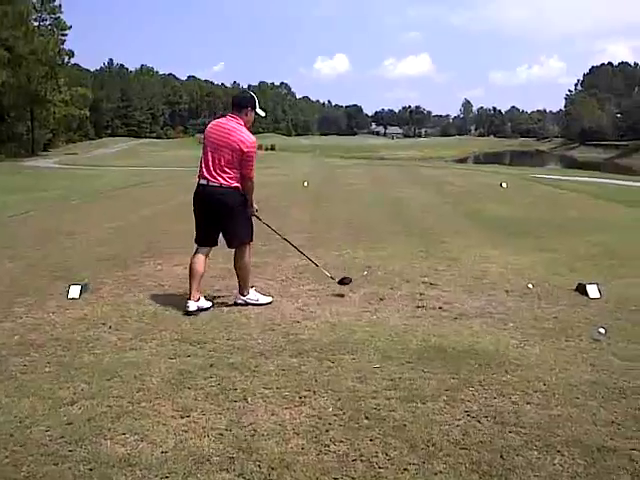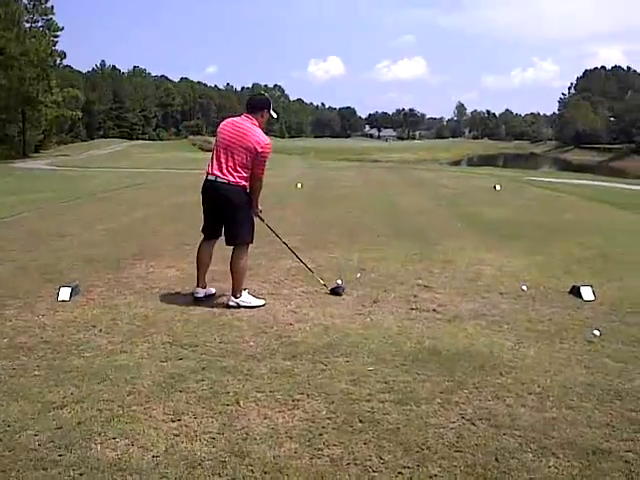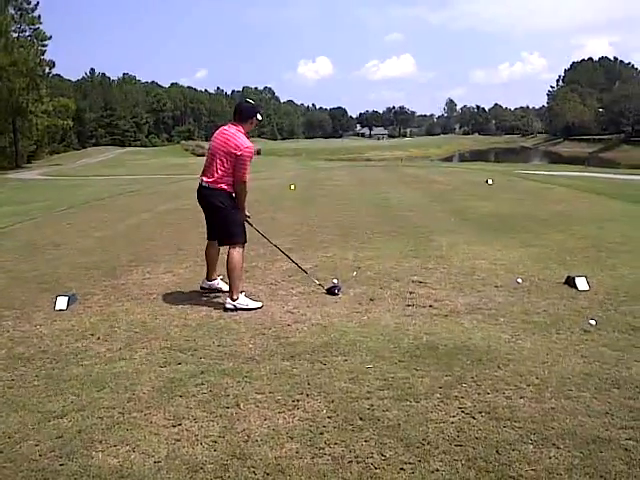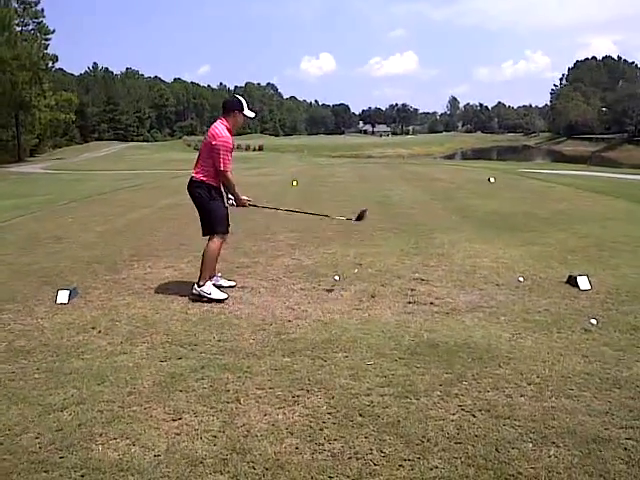
dt=0.4s
person 1, frame 1
left shoulder: (212, 127)
right shoulder: (247, 139)
right elbow: (247, 178)
right wrist: (250, 204)
left hip: (203, 190)
right hip: (228, 195)
left knee: (203, 247)
right knee: (243, 245)
left ankle: (194, 298)
right ankle: (245, 293)
person 1, frame 2
left shoulder: (225, 124)
right shoulder: (263, 141)
right elbow: (257, 179)
right wrist: (254, 205)
left hip: (211, 185)
right hip: (234, 192)
left knee: (209, 238)
right knee: (241, 245)
left ankle: (201, 287)
right ankle: (237, 296)
person 1, frame 3
left shoulder: (220, 132)
right shoulder: (245, 145)
right elbow: (241, 183)
left wrist: (237, 207)
right wrist: (241, 209)
left hip: (205, 190)
right hip: (220, 195)
left knee: (214, 238)
right knee: (236, 245)
left ankle: (210, 280)
right ankle: (235, 297)
person 1, frame 4
left shoulder: (219, 128)
right shoulder: (223, 136)
right elbow: (224, 173)
left wrist: (229, 194)
right wrist: (238, 197)
left hip: (207, 186)
right hip: (204, 187)
left knee: (218, 233)
right knee: (218, 234)
left ankle: (211, 276)
right ankle: (202, 284)
